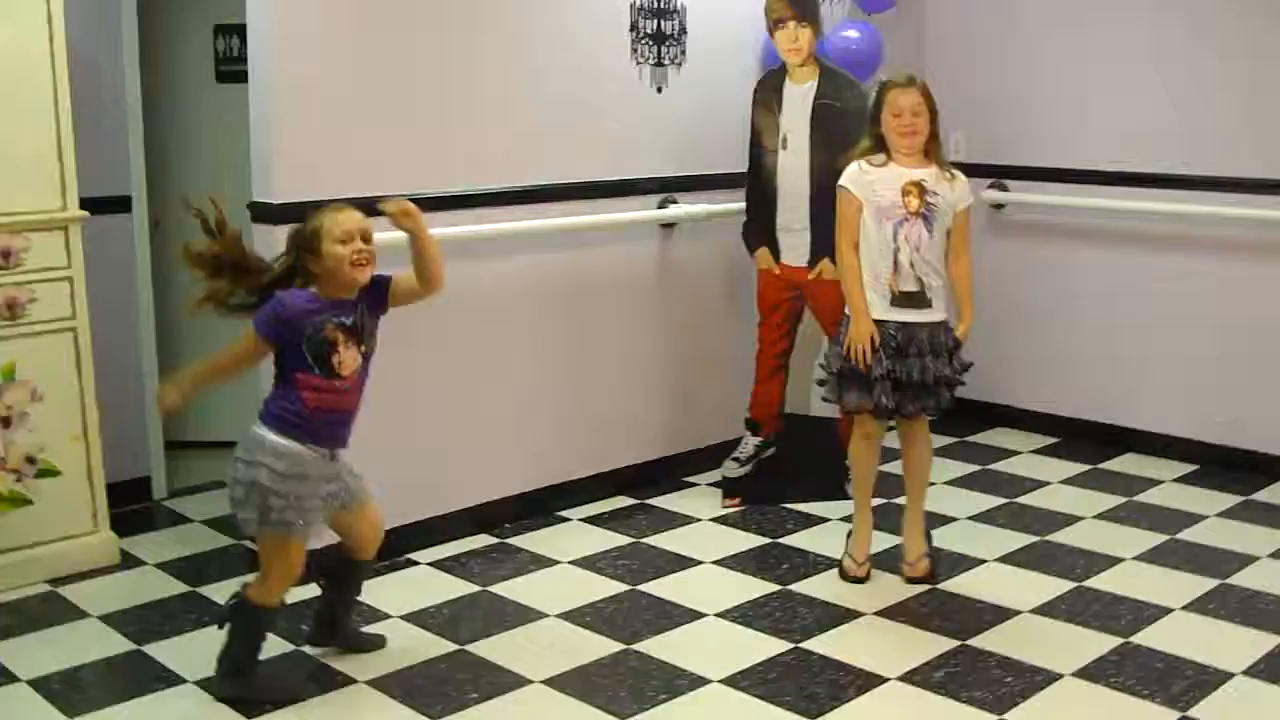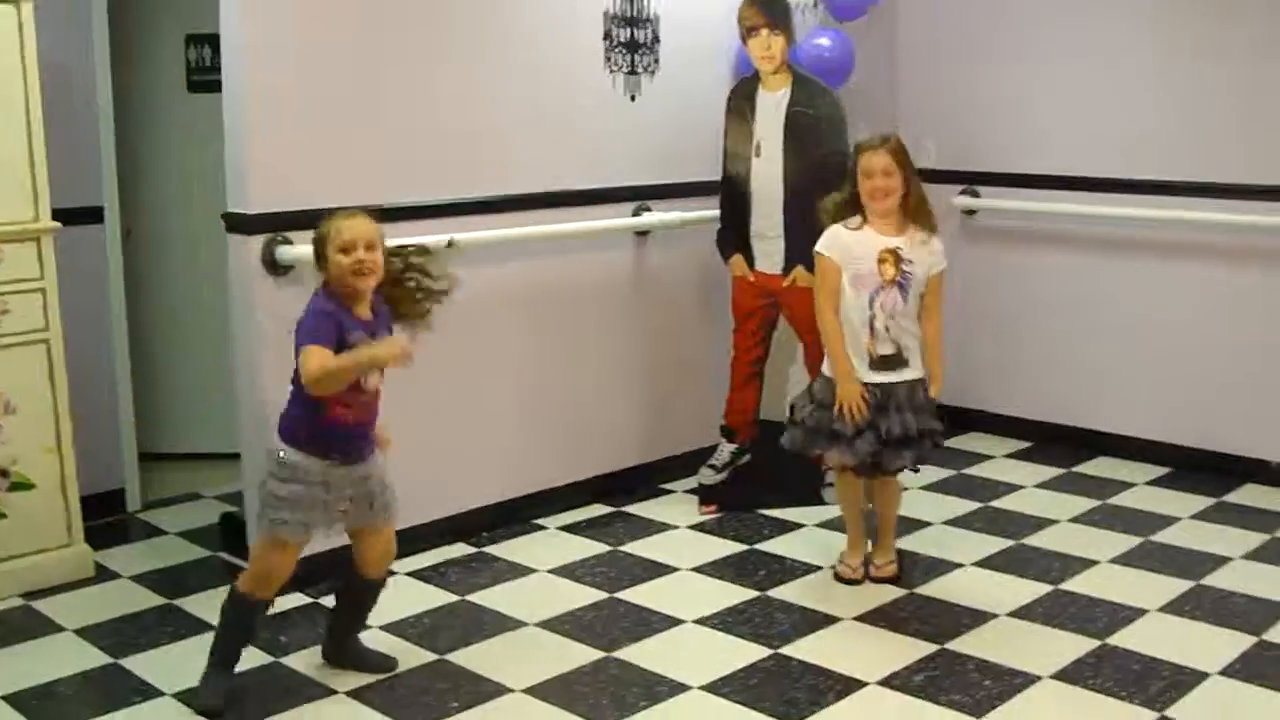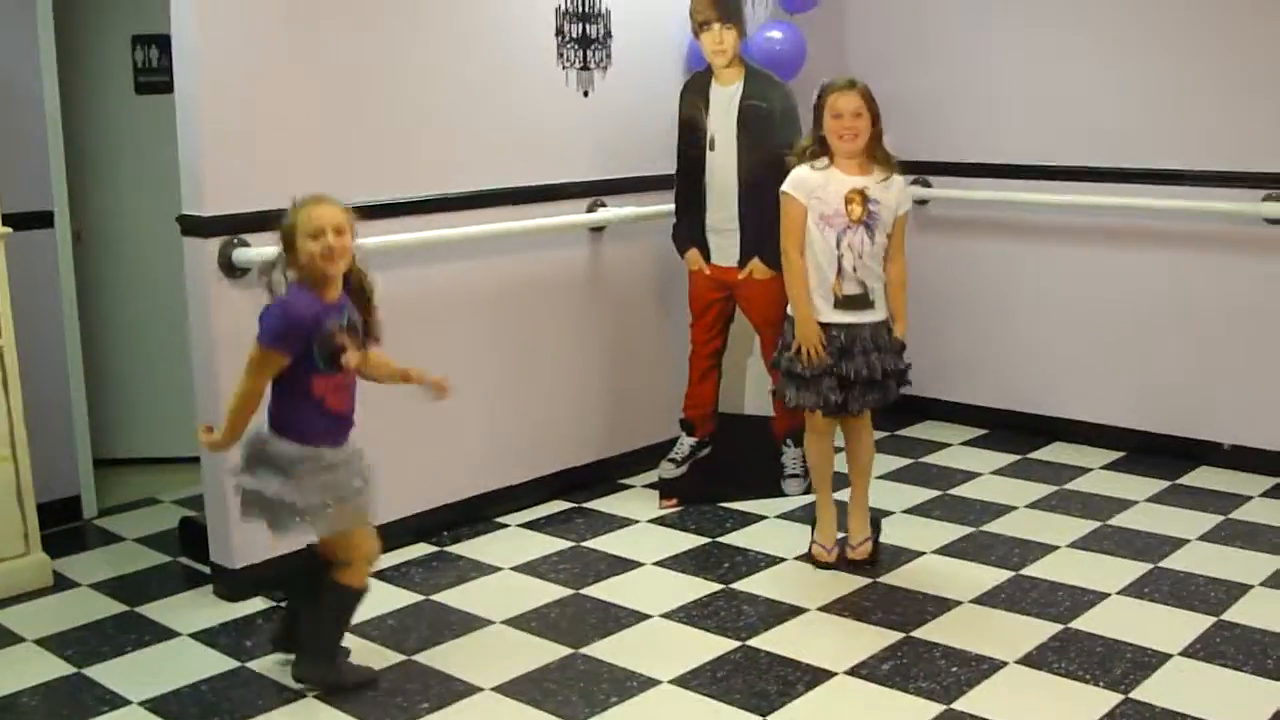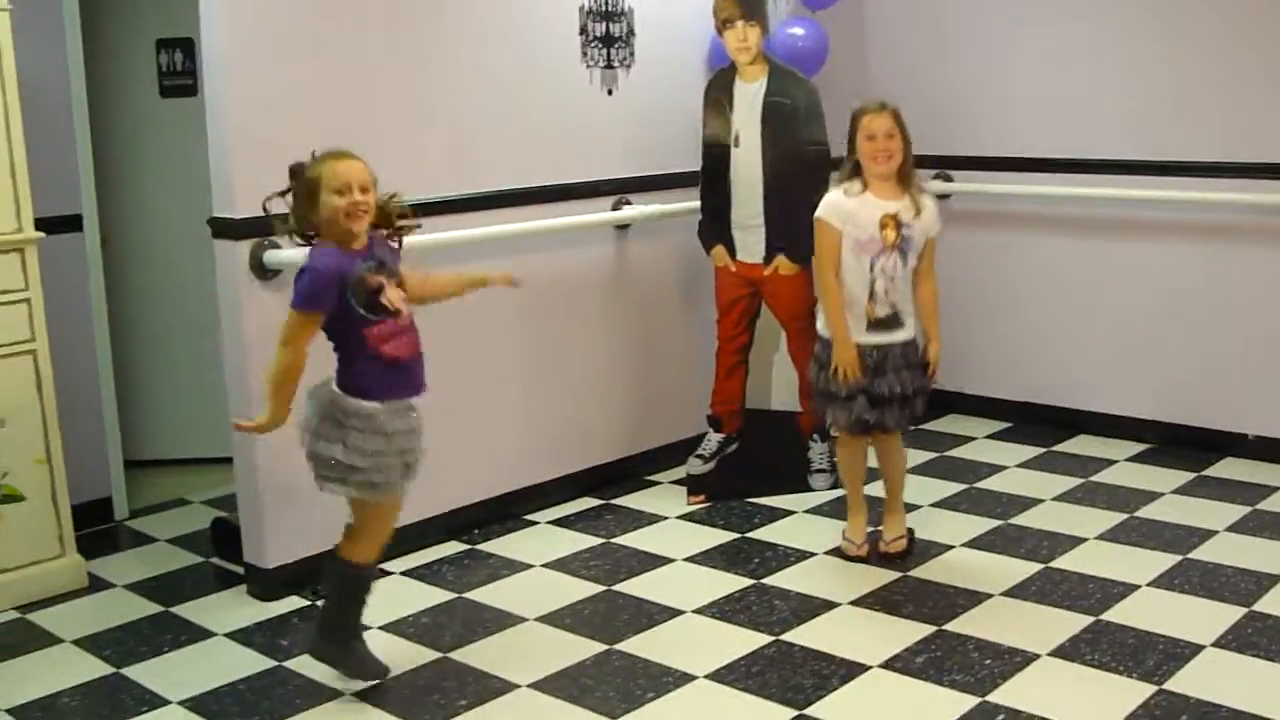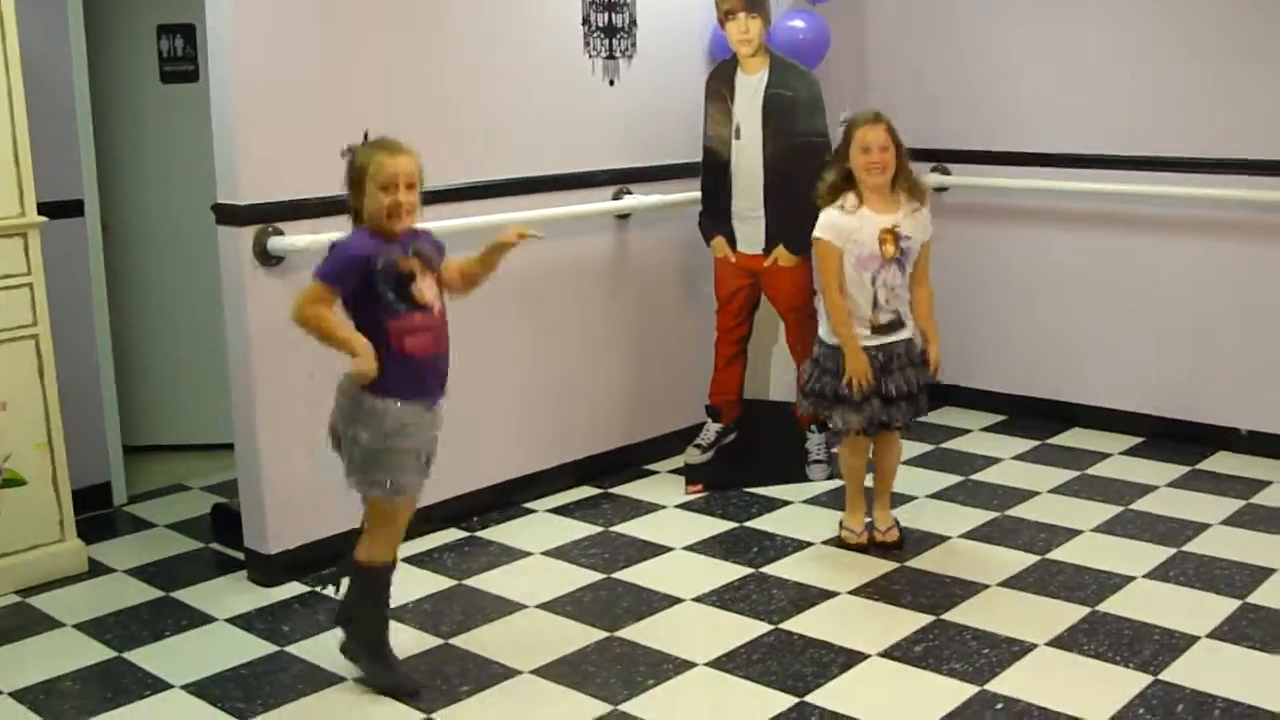
dt=0.3s
person 1, frame 1
left shoulder: (368, 293)
right shoulder: (291, 305)
left elbow: (429, 282)
right elbow: (237, 357)
left wrist: (414, 227)
right wrist: (181, 388)
left hip: (325, 452)
right hip: (284, 451)
left knee: (368, 534)
right knee: (283, 570)
left ankle: (333, 622)
right ankle: (234, 671)
person 1, frame 2
left shoulder: (381, 311)
right shoulder: (323, 316)
right elbow: (316, 378)
left wrist: (372, 427)
right wrist: (371, 354)
left hip: (357, 462)
right hip: (307, 461)
left knee: (378, 553)
right knee: (269, 572)
left ankle: (342, 643)
right ankle: (218, 669)
person 1, frame 3
left shoulder: (344, 301)
right shoulder: (293, 311)
right elbow: (254, 380)
left wrist: (413, 376)
right wrist: (229, 435)
left hip: (331, 447)
right hip: (300, 451)
left knee: (335, 549)
right knee: (360, 553)
left ankle: (294, 632)
right ankle: (317, 658)
person 1, frame 4
left shoulder: (378, 249)
right shoulder: (325, 268)
left elbow: (413, 290)
right elbow: (292, 347)
left wrist: (477, 280)
right wrist: (276, 412)
left hip: (393, 407)
right hip: (365, 411)
left knee: (373, 521)
right knee: (375, 527)
left ankle: (338, 620)
right ankle: (337, 637)
person 1, frame 5
left shoulder: (423, 242)
right shoulder: (353, 251)
left elbow: (457, 280)
right elbow: (305, 309)
left wrist: (497, 249)
right wrist: (355, 345)
left hip: (420, 407)
right hip: (382, 410)
left knee: (391, 522)
right knee: (386, 529)
left ankle: (358, 615)
right ankle: (369, 640)
person 2, frame 1
left shoulder: (845, 94)
right shoulder: (766, 90)
right elbow: (756, 170)
left wrist: (842, 253)
right wrist: (756, 241)
left hip: (827, 258)
right hip: (777, 255)
right knee: (770, 349)
left ankle: (856, 443)
right ankle: (760, 434)
person 2, frame 2
left shoulder: (819, 101)
right shoulder: (740, 98)
left elbow: (837, 187)
right elbow: (730, 177)
left wrist: (817, 259)
right wrist: (730, 247)
left hip: (802, 262)
right hip: (750, 261)
left knee: (822, 360)
right knee: (746, 355)
right ankle: (736, 440)
person 2, frame 3
left shoulder: (772, 94)
right shoulder: (694, 92)
left elbow: (791, 179)
right elbow: (686, 171)
left wrist: (772, 253)
right wrist: (686, 241)
left hip: (757, 257)
right hip: (706, 256)
left knee: (779, 353)
right knee: (704, 350)
left ankle: (791, 443)
right ankle: (695, 435)
person 2, frame 4
left shoulder: (797, 91)
right shoulder: (718, 89)
left elbow: (816, 175)
right elbow: (710, 168)
left wrist: (797, 248)
right wrist: (711, 238)
left hip: (782, 252)
right hip: (731, 251)
left knee: (805, 348)
right knee: (730, 345)
left ankle: (816, 438)
right ankle: (723, 429)
person 2, frame 5
left shoulder: (798, 83)
right shoulder: (719, 82)
left elbow: (816, 166)
right elbow: (711, 160)
left wrist: (797, 239)
right wrist: (712, 229)
left hip: (782, 243)
right hip: (732, 242)
left knee: (803, 339)
right knee: (729, 336)
left ankle: (815, 428)
right ankle: (721, 420)
person 3, frame 1
left shoulder: (952, 183)
right shoulder: (861, 175)
left elbow: (958, 258)
right elbow: (847, 250)
left wrist: (966, 319)
right wrist: (859, 316)
left hip: (928, 324)
right hip: (875, 324)
left knee: (916, 425)
right knee: (868, 426)
left ankle: (914, 530)
right ankle: (860, 530)
person 3, frame 2
left shoulder: (927, 244)
right shoulder: (838, 238)
left elbow: (930, 317)
right elbow: (826, 312)
left wrist: (935, 377)
right wrist: (845, 376)
left hip: (903, 380)
right hip: (849, 378)
left knee: (885, 473)
right knee: (848, 467)
left ankle: (884, 550)
right ankle: (855, 547)
person 3, frame 3
left shoulder: (890, 187)
right shoulder: (804, 180)
left elbow: (895, 261)
right elbow: (792, 254)
left wrist: (900, 321)
right wrist: (806, 318)
left hip: (869, 324)
right hip: (818, 324)
left knee: (858, 418)
right knee: (820, 417)
left ankle: (859, 520)
right ankle: (825, 519)
person 3, frame 4
left shoulder: (922, 209)
right shoulder: (838, 203)
left elbow: (924, 280)
right elbow: (827, 277)
left wrist: (932, 338)
right wrist: (842, 341)
left hip: (898, 343)
right hip: (847, 341)
left knee: (889, 433)
right knee: (851, 432)
left ankle: (895, 517)
right ankle: (856, 518)
person 3, frame 5
left shoulder: (916, 212)
right shoulder: (836, 218)
left elbow: (919, 284)
right elbow: (831, 291)
left wrist: (930, 339)
right wrist: (852, 349)
left hip: (897, 342)
right hip: (847, 344)
left knee: (890, 431)
right knee: (856, 433)
left ankle: (881, 509)
right ankle: (855, 510)
